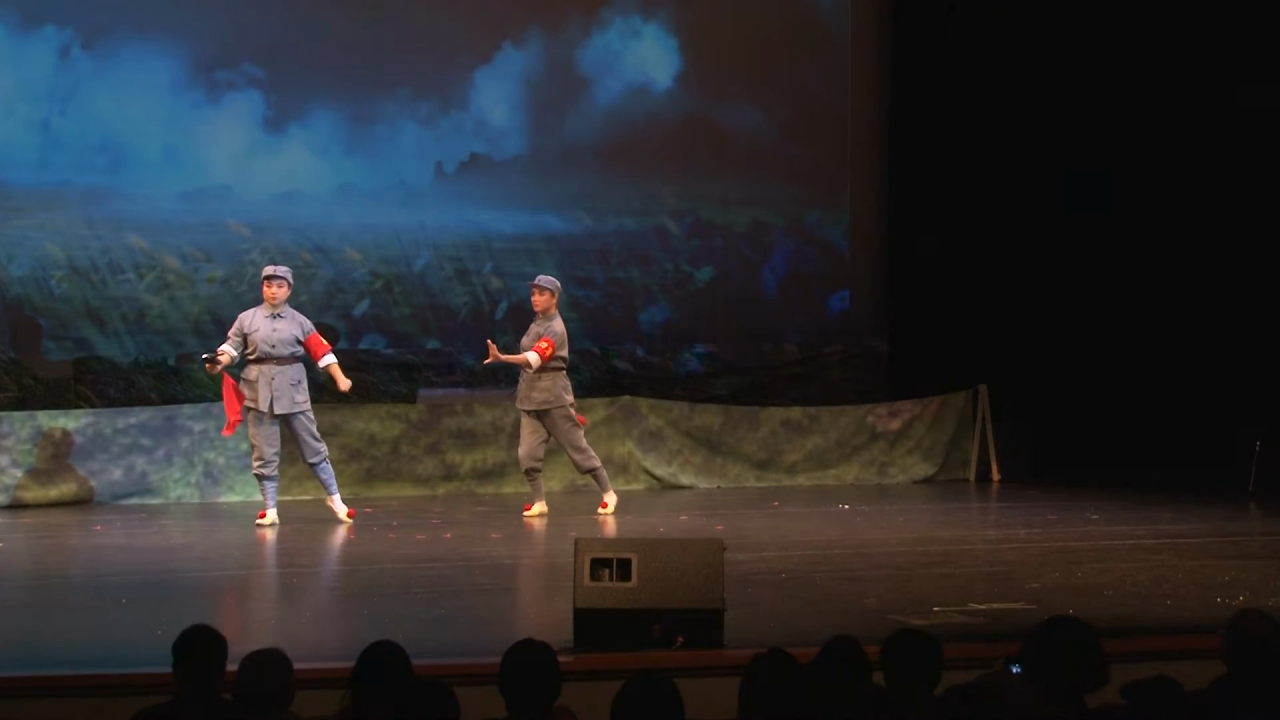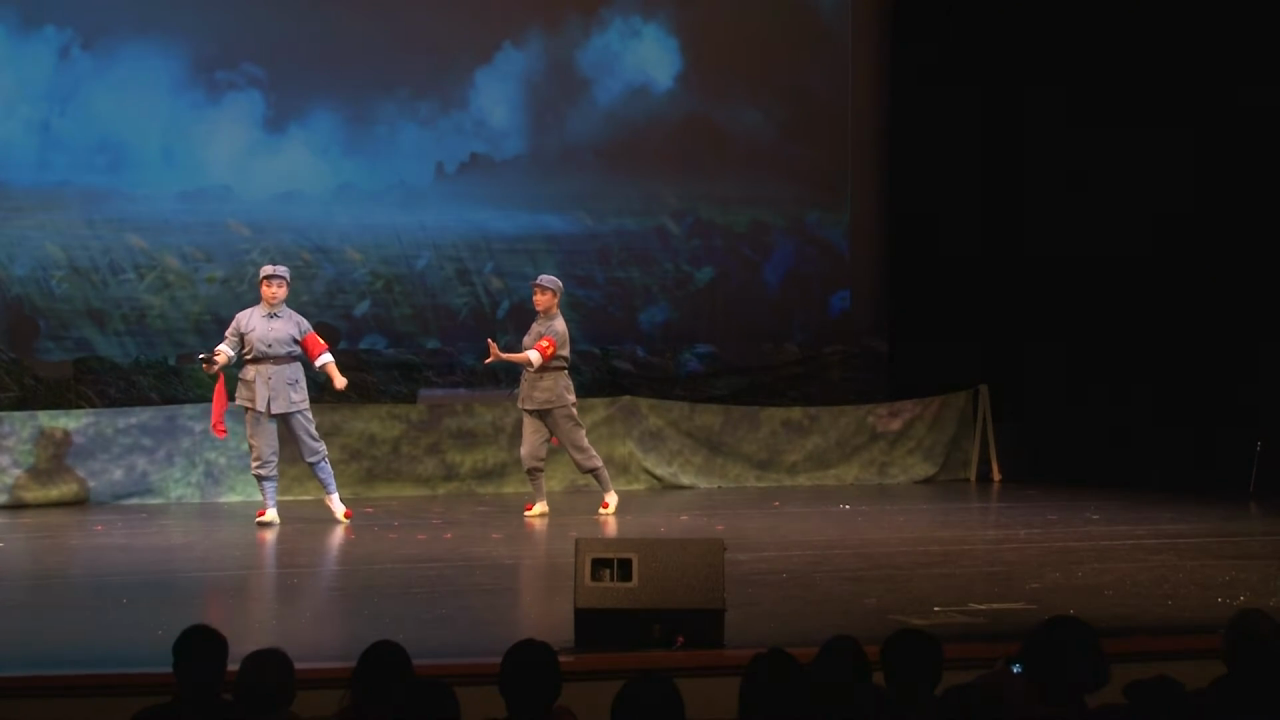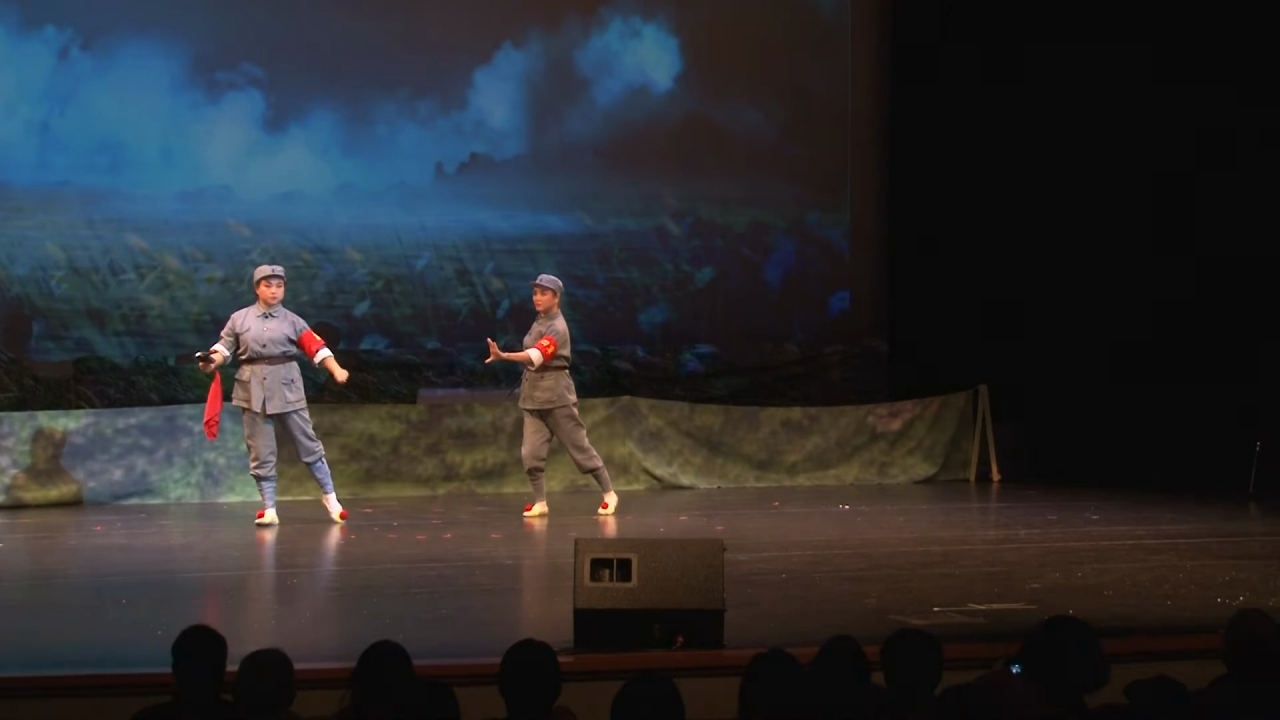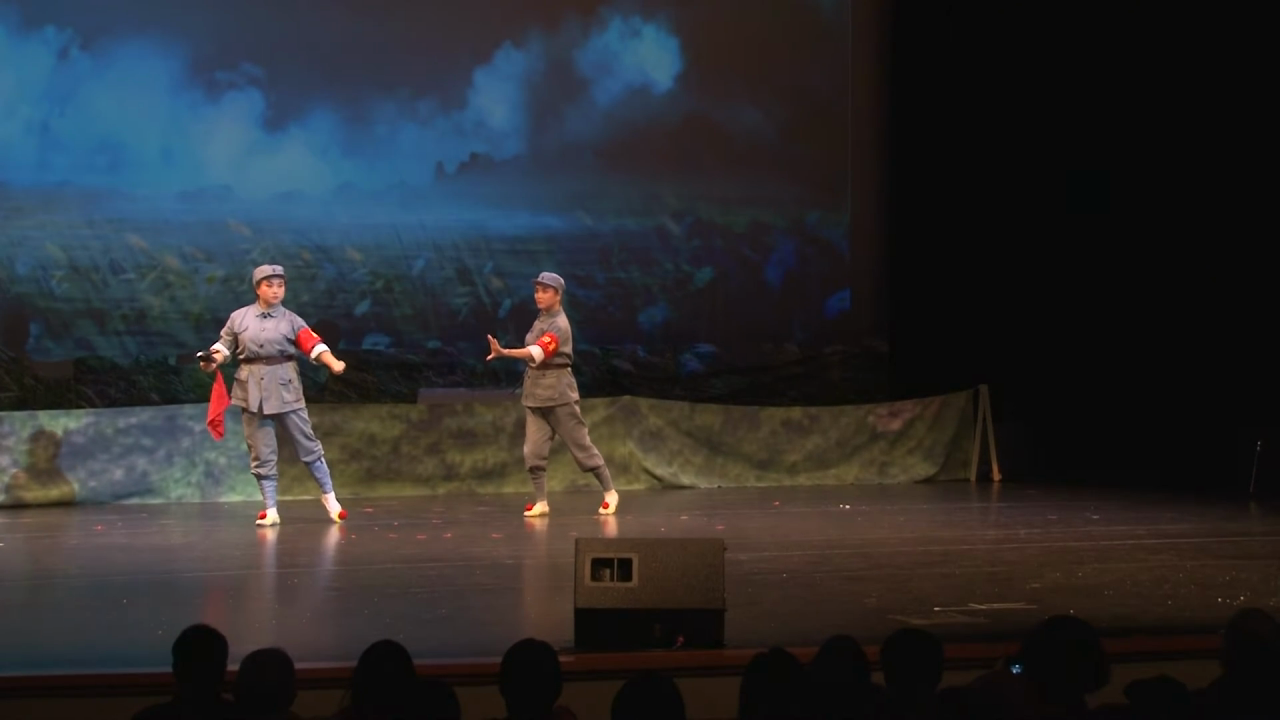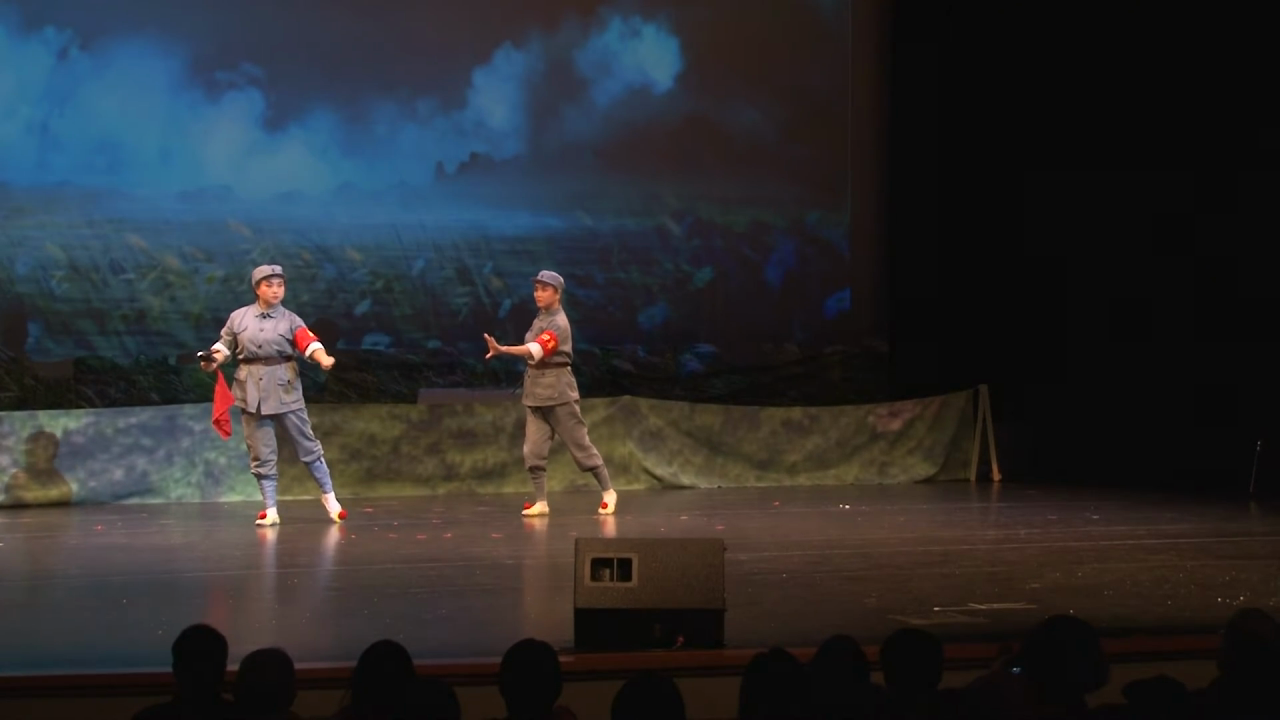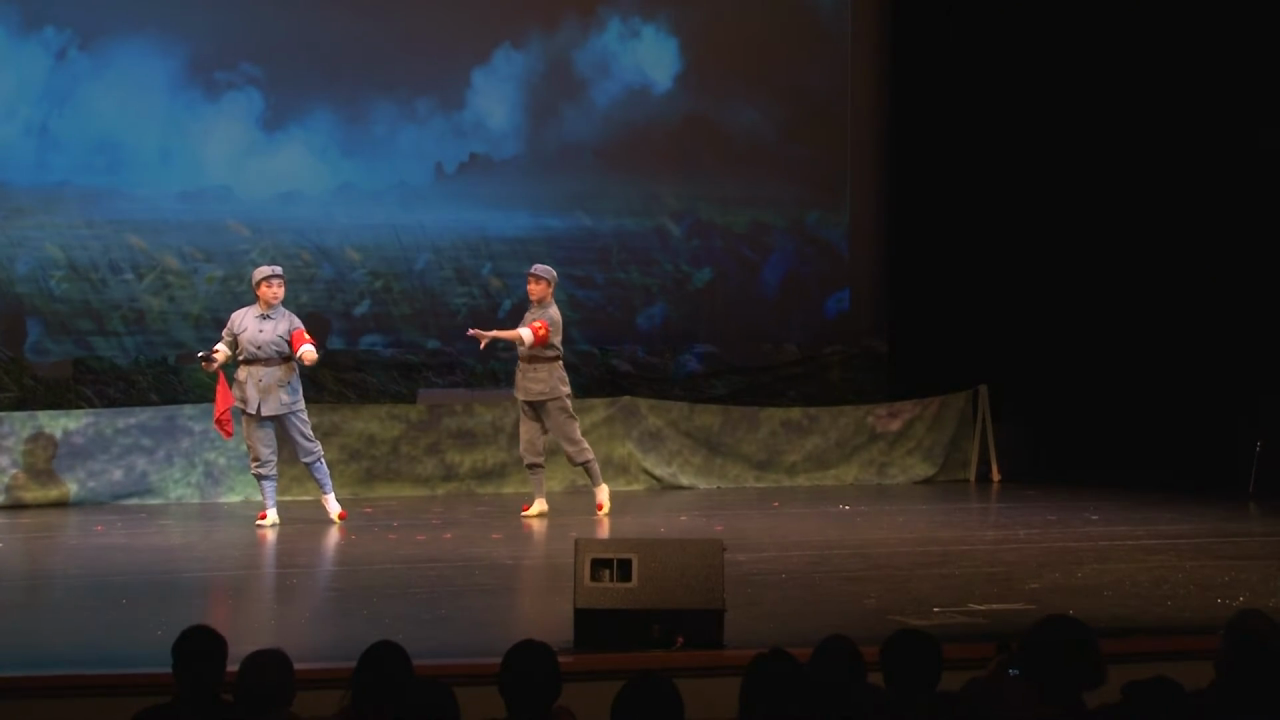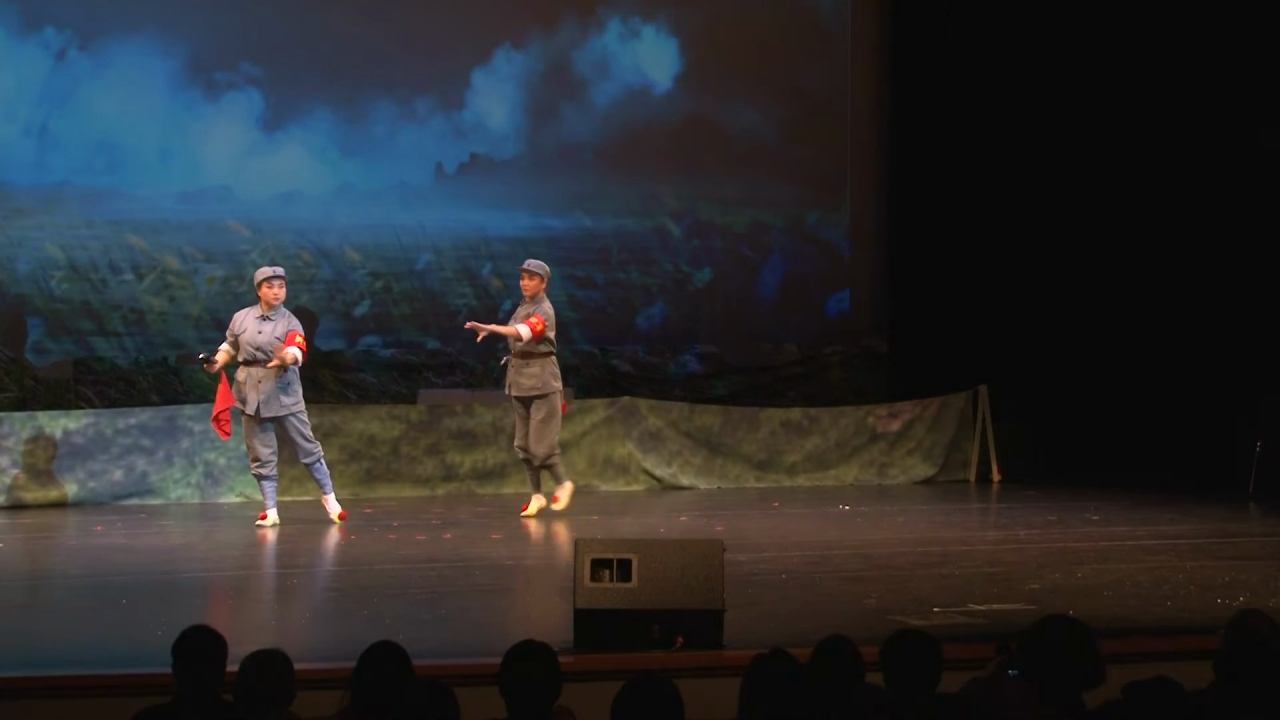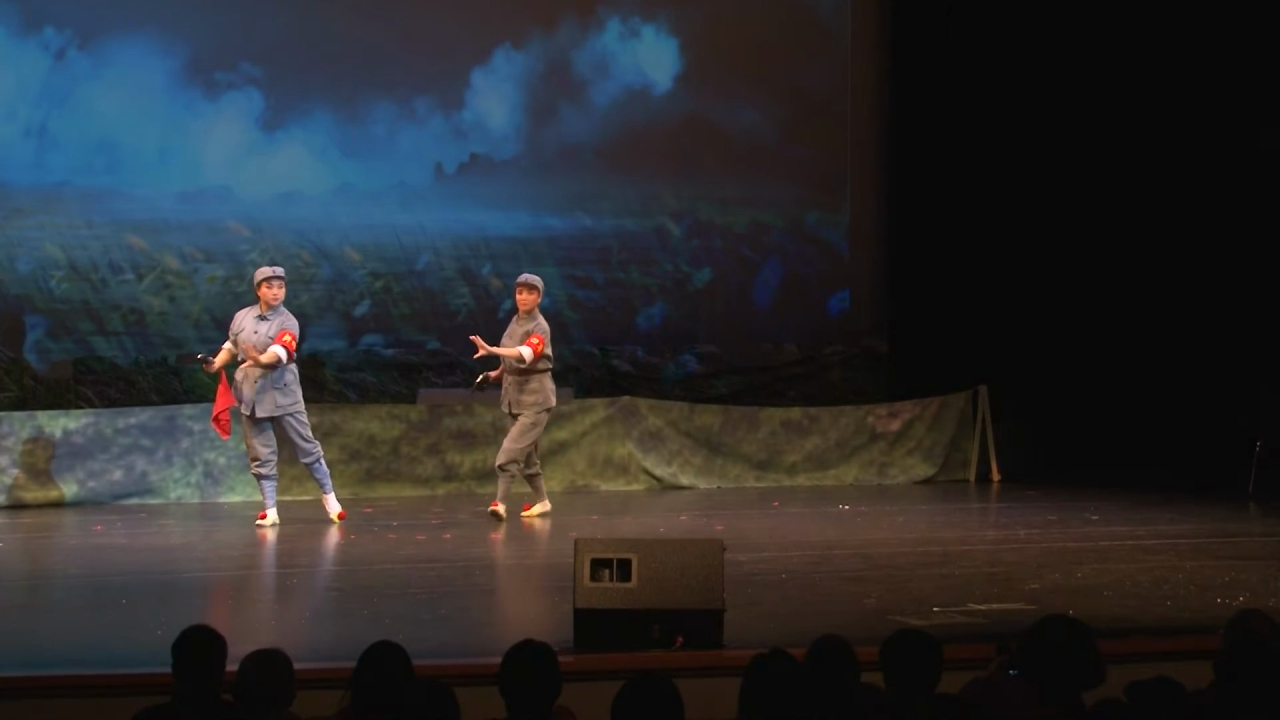
dt=0.2s
person 1, frame 1
left shoulder: (299, 321)
right shoulder: (247, 319)
left elbow: (321, 351)
right elbow: (232, 349)
left wrist: (340, 378)
right wrist: (218, 363)
left hip: (292, 388)
right hip: (259, 389)
left knee: (312, 445)
right knee: (264, 451)
left ankle: (334, 497)
right ankle: (270, 510)
person 1, frame 2
left shoulder: (296, 321)
right shoulder: (244, 318)
left elbow: (318, 351)
right elbow: (229, 349)
left wrist: (336, 376)
right wrist: (215, 363)
left hip: (291, 387)
right hip: (257, 389)
left knee: (311, 444)
right knee: (262, 452)
left ankle: (333, 497)
right ankle: (270, 509)
person 1, frame 3
left shoulder: (291, 320)
right shoulder: (239, 318)
left elbow: (316, 347)
right elbow: (225, 348)
left wrist: (336, 369)
right wrist: (211, 362)
left hip: (286, 387)
right hip: (253, 389)
left knee: (308, 443)
right knee: (261, 452)
left ankle: (330, 497)
right ankle: (269, 509)
person 1, frame 4
left shoulder: (290, 320)
right shoulder: (239, 317)
left elbow: (313, 344)
right elbow: (224, 347)
left wrist: (333, 363)
right wrist: (212, 362)
left hip: (285, 387)
right hip: (252, 389)
left knee: (307, 443)
right knee: (261, 452)
left ankle: (329, 496)
right ankle: (270, 510)
person 1, frame 5
left shoulder: (290, 320)
right shoulder: (238, 317)
left elbow: (310, 343)
right elbow: (225, 346)
left wrist: (324, 359)
right wrist: (212, 362)
left hip: (284, 387)
right hip: (251, 389)
left knee: (307, 443)
right knee: (261, 452)
left ankle: (329, 496)
right ankle: (270, 510)
person 1, frame 6
left shoulder: (290, 320)
right shoulder: (239, 317)
left elbow: (304, 345)
right elbow: (226, 346)
left wrist: (309, 356)
right wrist: (214, 362)
left hip: (284, 387)
right hip: (251, 389)
left knee: (306, 444)
right knee: (261, 453)
left ankle: (329, 496)
right ankle: (270, 510)
person 1, frame 7
left shoulder: (290, 322)
right shoulder: (241, 318)
left elbow: (296, 350)
right elbow: (229, 347)
left wrist: (285, 358)
right wrist: (216, 364)
left hip: (283, 389)
right hip: (251, 390)
left knee: (307, 445)
right knee: (261, 453)
left ankle: (329, 496)
right ankle: (270, 510)
person 1, frame 8
left shoulder: (288, 321)
right shoulder: (242, 317)
left elbow: (281, 351)
right elbow: (232, 346)
left wrist: (259, 359)
right wrist: (216, 364)
left hip: (281, 388)
right hip: (249, 388)
left knee: (306, 445)
right knee: (260, 453)
left ankle: (329, 496)
right ankle: (270, 510)
person 2, frame 1
left shoulder: (554, 328)
right shoulder: (538, 323)
left elbow: (535, 358)
left wrist: (502, 358)
left hip: (552, 395)
right hip: (531, 395)
left knee: (577, 447)
right knee: (527, 454)
left ankle: (608, 493)
right ankle: (539, 502)
person 2, frame 2
left shoulder: (556, 328)
right shoulder: (539, 322)
left elbow: (536, 357)
left wrist: (502, 356)
left hip: (554, 394)
right hip: (532, 394)
left knee: (578, 447)
right knee: (530, 453)
left ankle: (609, 493)
right ankle: (540, 502)
person 2, frame 3
left shoulder: (556, 327)
right shoulder: (540, 322)
left elbow: (537, 356)
left wrist: (503, 356)
left hip: (556, 394)
right hip: (533, 394)
left knee: (579, 447)
right knee: (531, 453)
left ankle: (608, 493)
right ankle: (540, 502)
person 2, frame 4
left shoulder: (558, 325)
right shoulder: (542, 319)
left elbow: (538, 352)
left wrist: (504, 352)
left hip: (558, 392)
right hip: (535, 392)
left knee: (581, 445)
right knee: (533, 452)
left ankle: (609, 492)
right ankle: (541, 502)
person 2, frame 5
left shoulder: (558, 323)
right shoulder: (541, 318)
left elbow: (536, 350)
left wrist: (502, 349)
left hip: (557, 390)
right hip: (535, 391)
left knee: (579, 444)
right knee: (533, 451)
left ankle: (607, 491)
right ankle: (541, 501)
person 2, frame 6
left shoulder: (550, 316)
right shoulder: (533, 311)
left elbow: (527, 336)
left wrist: (491, 334)
left hip: (549, 385)
right hip: (527, 385)
left knee: (570, 439)
right knee: (530, 446)
left ankle: (599, 487)
right ankle: (539, 500)
person 2, frame 7
left shoulder: (543, 311)
right shoulder: (524, 305)
left elbow: (524, 331)
left wrist: (489, 328)
right wrist: (513, 356)
left hip: (541, 380)
right hip: (519, 379)
left knee: (542, 442)
right knee: (523, 442)
left ankle: (563, 485)
right ankle: (536, 496)
person 2, frame 8
left shoulder: (539, 327)
right shoulder: (516, 321)
left elbow: (526, 353)
left wrist: (491, 350)
right wrist: (497, 373)
left hip: (536, 395)
right hip: (513, 393)
left knee: (511, 452)
right knee: (525, 454)
left ankle: (500, 503)
right ankle: (542, 501)
